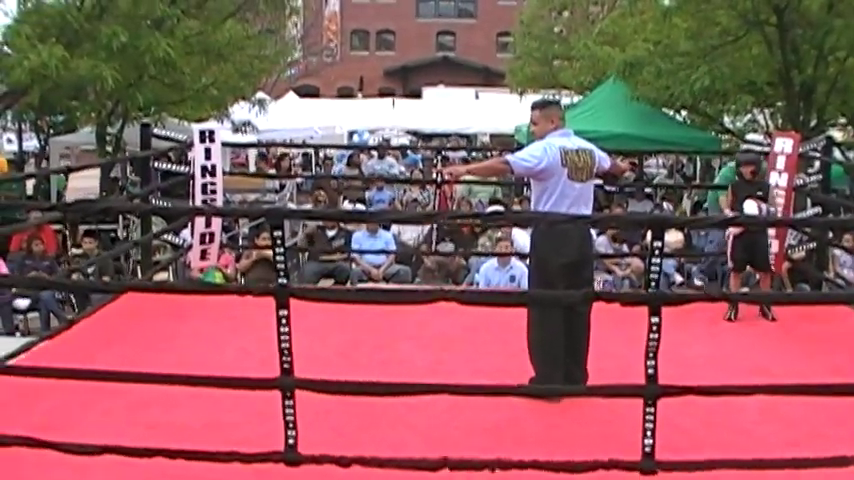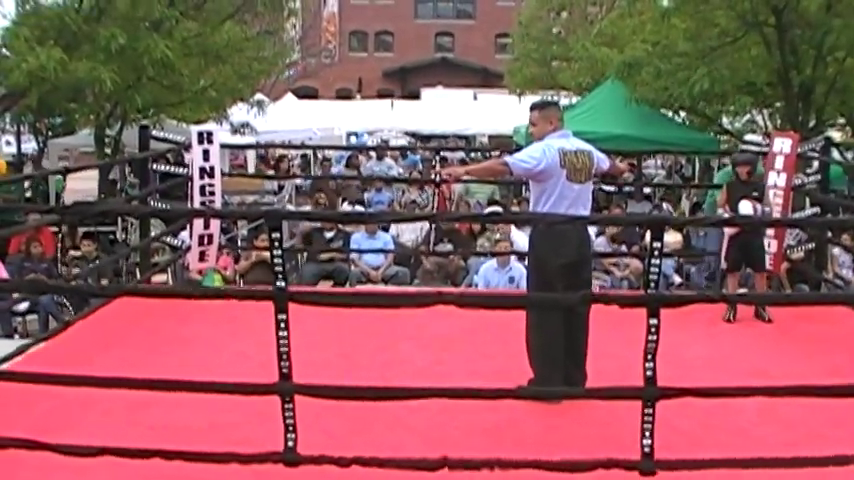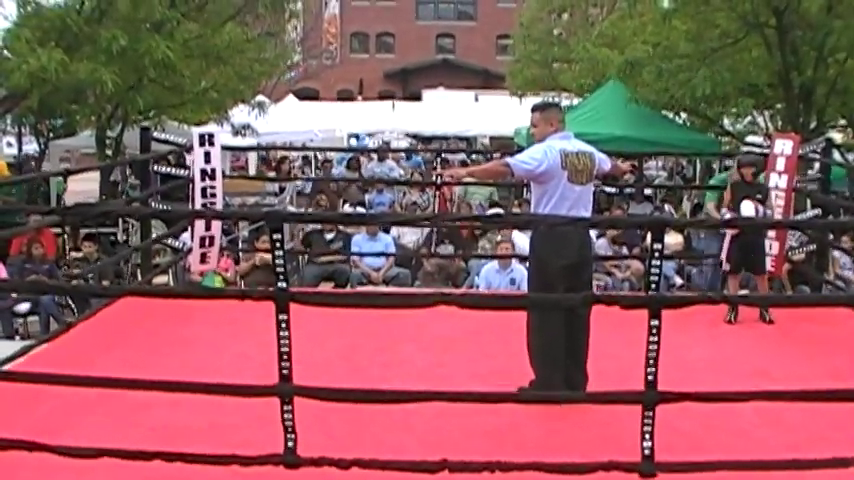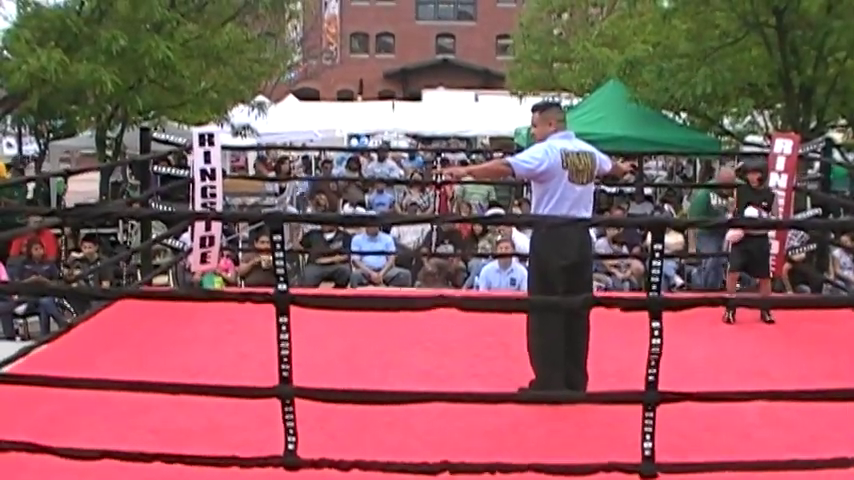
dt=0.2s
person 1, frame 1
left shoulder: (545, 150)
right shoulder: (589, 149)
left elbow: (505, 165)
right elbow: (610, 164)
left wrist: (466, 170)
right wrist: (622, 168)
left hip: (551, 235)
right hip: (580, 235)
left knee: (546, 309)
right knee: (577, 306)
left ankle: (549, 381)
right ankle: (575, 378)
person 1, frame 2
left shoulder: (544, 150)
right shoulder: (587, 150)
left elbow: (503, 166)
right elbow: (609, 164)
left wrist: (464, 170)
right wrist: (621, 169)
left hip: (550, 236)
right hip: (579, 235)
left knee: (544, 310)
right knee: (576, 307)
left ankle: (547, 383)
right ankle: (574, 379)
person 1, frame 3
left shoulder: (545, 152)
right shoulder: (588, 152)
left elbow: (505, 168)
right elbow: (610, 165)
left wrist: (466, 172)
right wrist: (624, 169)
left hip: (551, 237)
right hip: (580, 237)
left knee: (545, 311)
right knee: (577, 309)
left ankle: (549, 385)
right ankle: (574, 382)
person 1, frame 4
left shoulder: (546, 151)
right shoulder: (589, 152)
left elbow: (506, 167)
right elbow: (611, 165)
left wrist: (467, 170)
right wrist: (624, 169)
left hip: (551, 237)
right hip: (580, 236)
left knee: (545, 311)
right knee: (577, 309)
left ankle: (549, 385)
right ankle: (575, 382)
person 2, frame 1
left shoulder: (765, 187)
right shoulder: (734, 186)
right elbow: (727, 209)
left wrist: (763, 208)
right wrist: (731, 217)
left hip: (759, 233)
right hip: (739, 233)
left knee: (765, 271)
right knee: (736, 270)
left ankle: (765, 305)
right ankle: (733, 306)
person 2, frame 2
left shoulder: (760, 187)
right shoulder: (729, 186)
right elbow: (720, 207)
left wrist: (758, 208)
left hip: (754, 233)
right hip: (734, 234)
left knee: (760, 271)
right knee: (732, 271)
left ankle: (760, 307)
right ankle: (731, 307)
person 2, frame 3
left shoulder: (764, 189)
right shoulder: (733, 186)
right elbow: (724, 208)
left wrist: (761, 210)
right wrist: (729, 216)
left hip: (756, 235)
right hip: (737, 234)
left knee: (761, 274)
right knee: (733, 273)
left ankle: (764, 309)
right ankle: (733, 308)
person 2, frame 4
left shoulder: (770, 195)
right shoulder: (739, 191)
right elbow: (733, 212)
left wrist: (763, 216)
right wrist: (733, 227)
left hip: (761, 239)
right hip: (742, 238)
left knee: (764, 276)
right knee: (733, 272)
left ankle: (765, 310)
right ankle: (731, 309)
